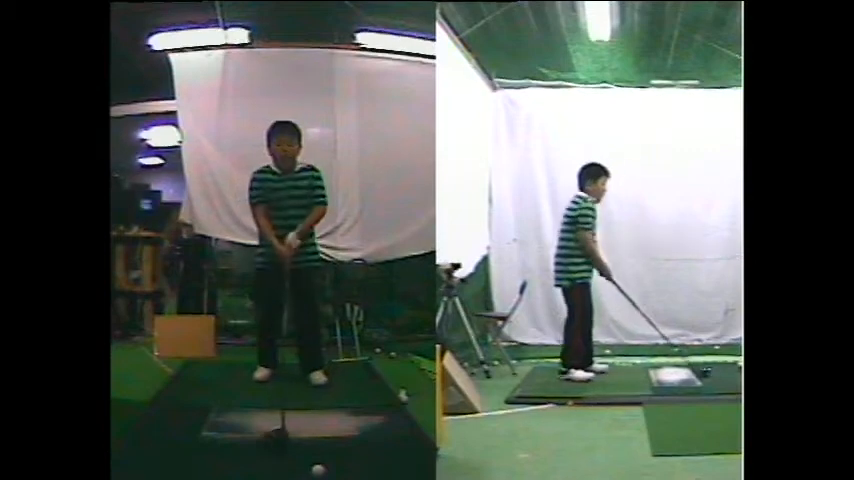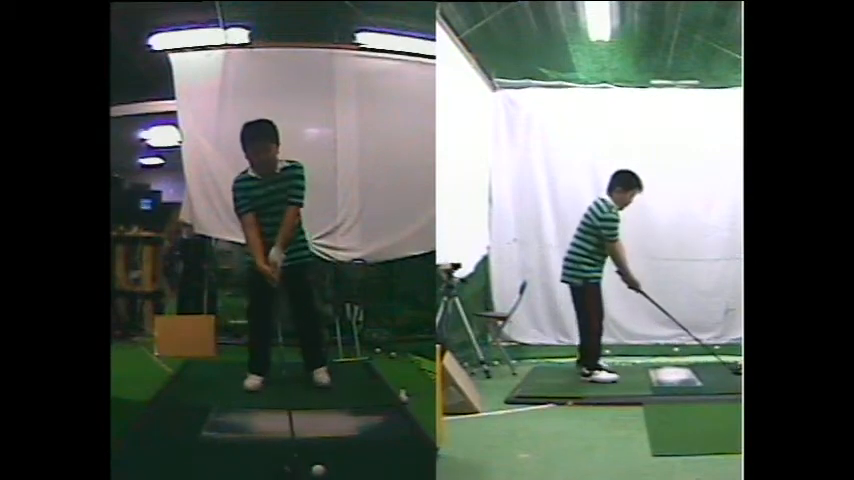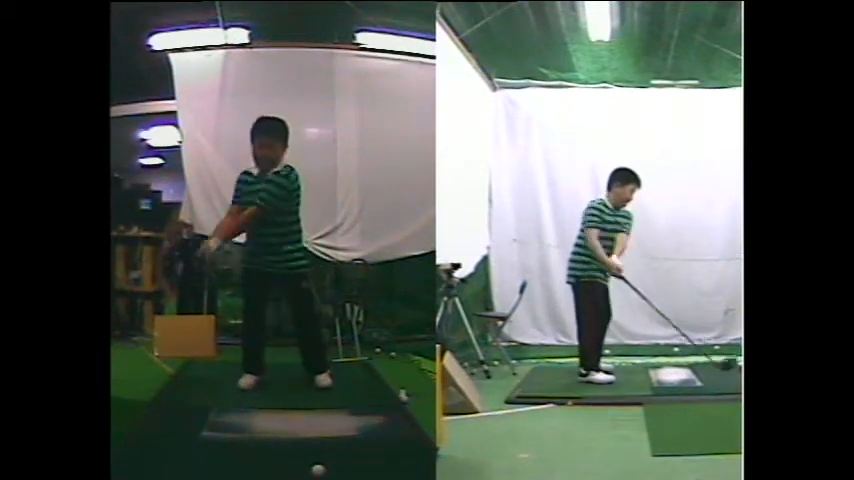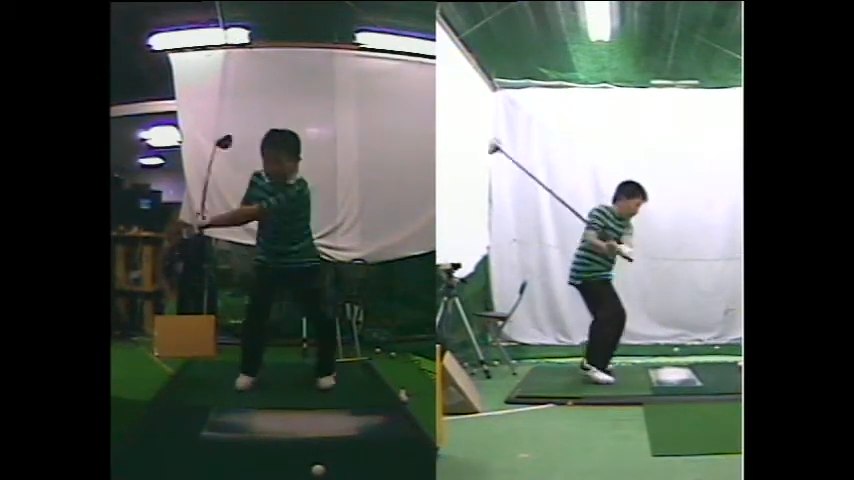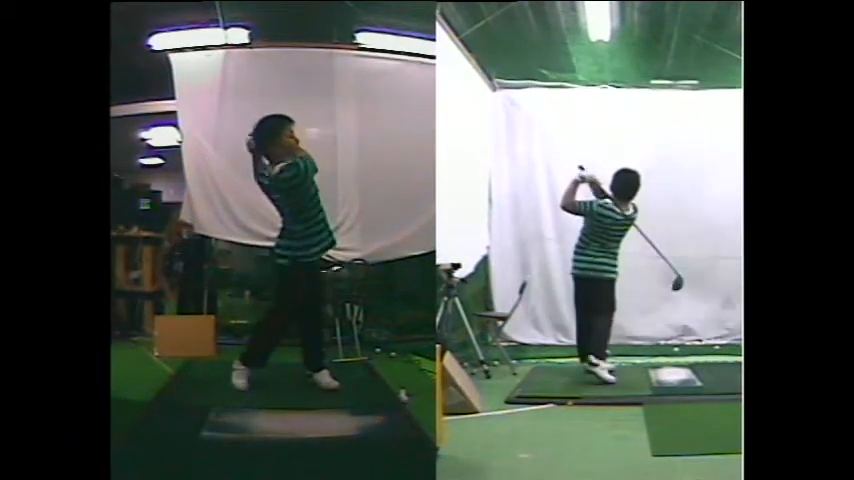
dt=0.7s
person 1, frame 1
left shoulder: (311, 174)
right shoulder: (260, 177)
left elbow: (320, 209)
right elbow: (260, 216)
left wrist: (295, 237)
right wrist: (276, 245)
left hip: (305, 255)
right hip: (269, 256)
left knee: (307, 312)
right knee: (268, 312)
left ankle: (313, 366)
right ankle: (266, 362)
person 1, frame 2
left shoulder: (294, 170)
right shoulder: (241, 184)
left elbow: (291, 213)
right elbow: (250, 225)
left wrist: (277, 251)
right wrist: (260, 262)
left hip: (295, 255)
right hip: (259, 259)
left knee: (306, 311)
right knee: (259, 315)
left ankle: (317, 365)
right ankle: (257, 369)
person 1, frame 3
left shoulder: (287, 177)
right shoulder: (245, 177)
left elbow: (251, 214)
right elbow: (233, 213)
left wrist: (220, 240)
right wrist: (214, 237)
left hip: (290, 261)
right hip: (255, 261)
left knee: (305, 316)
right knee: (253, 318)
left ankle: (319, 368)
right ankle: (253, 369)
person 1, frame 4
left shoulder: (298, 190)
right shoulder: (260, 179)
left elbow: (251, 212)
right elbow: (247, 208)
left wrist: (213, 221)
left hip: (302, 263)
right hip: (267, 261)
left knee: (319, 319)
right knee: (255, 317)
left ankle: (325, 369)
right ankle: (249, 369)
person 1, frame 5
left shoulder: (266, 175)
right shoulder: (296, 170)
right elbow: (305, 158)
left wrist: (256, 152)
left hip: (305, 254)
right hip: (297, 258)
left knee: (312, 313)
right knee: (282, 313)
left ankle: (316, 366)
right ankle: (245, 362)
person 2, frame 1
left shoulder: (580, 204)
right shoulder: (585, 205)
right elbow: (585, 241)
left wrist: (598, 265)
right wrist: (602, 266)
left hip: (576, 271)
right hip: (574, 272)
left knee: (584, 316)
right knee: (577, 317)
left ankle: (584, 361)
right ankle: (568, 366)
person 2, frame 2
left shoulder: (602, 205)
right shoulder: (608, 213)
left elbow: (616, 244)
right elbow: (613, 249)
left wrist: (624, 271)
right wrist: (629, 276)
left hip: (579, 270)
right hip: (584, 272)
left knee: (589, 317)
right knee: (593, 318)
left ankle: (587, 358)
right ankle: (590, 368)
person 2, frame 3
left shoulder: (625, 215)
right shoulder: (595, 207)
left elbow: (622, 240)
right elbow: (591, 239)
left wrist: (615, 258)
right wrist: (606, 262)
left hip: (598, 274)
right hip: (585, 272)
left knee: (602, 317)
right knee: (591, 319)
left ankle: (592, 361)
right ankle: (587, 369)
person 2, frame 4
left shoulder: (626, 225)
right shoulder: (600, 213)
left elbow: (626, 244)
right elbow: (590, 240)
left wrist: (618, 247)
right wrist: (607, 248)
left hip: (590, 275)
right hip: (590, 276)
left knee: (604, 317)
right knee: (614, 317)
left ankle: (593, 361)
right ankle: (593, 364)
person 2, frame 5
left shoulder: (600, 209)
right shoulder: (631, 212)
left elbow: (566, 204)
left wrist: (576, 181)
right wrist: (595, 185)
left hip: (582, 269)
right hip: (605, 271)
left knee: (584, 316)
right knee: (602, 315)
left ankle: (588, 358)
right ankle: (596, 359)
